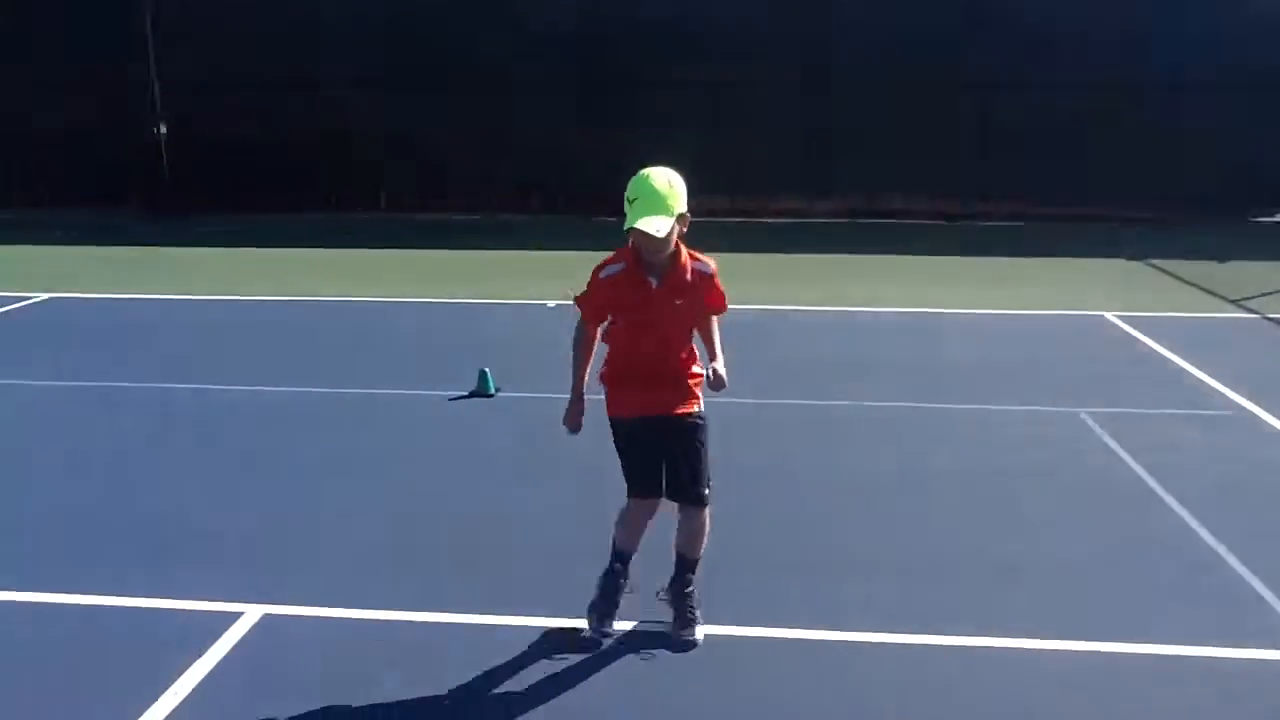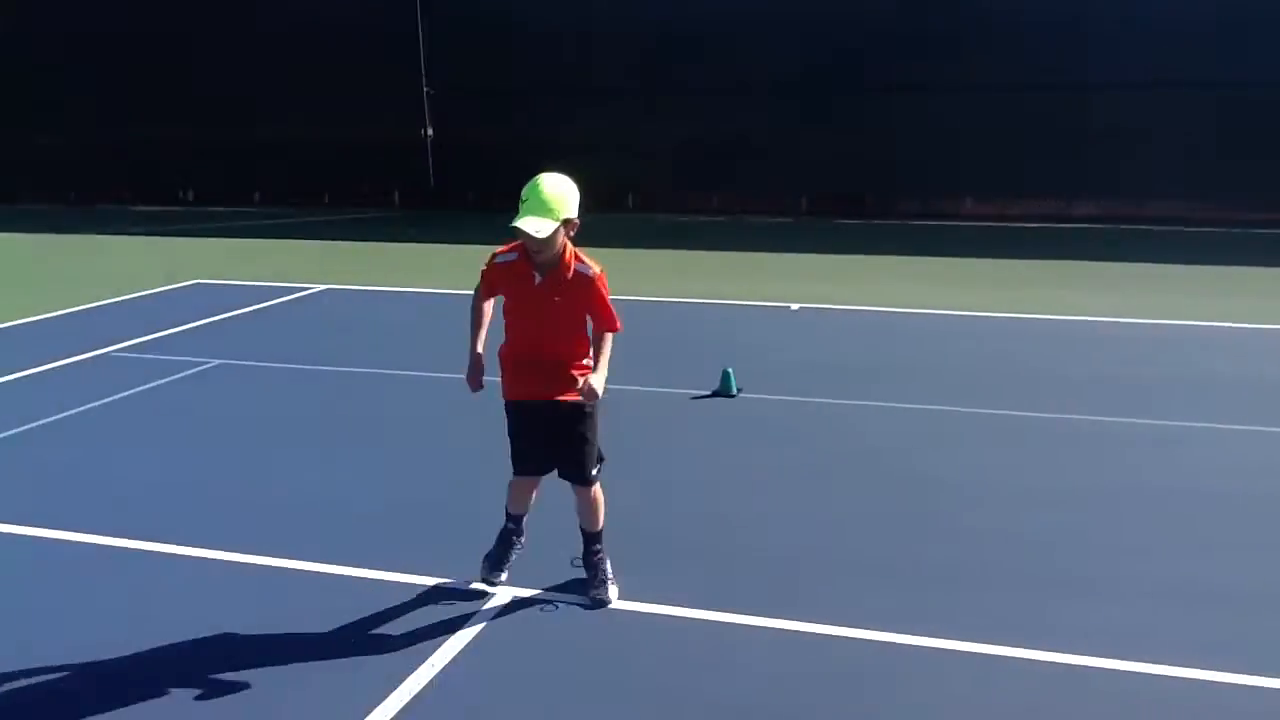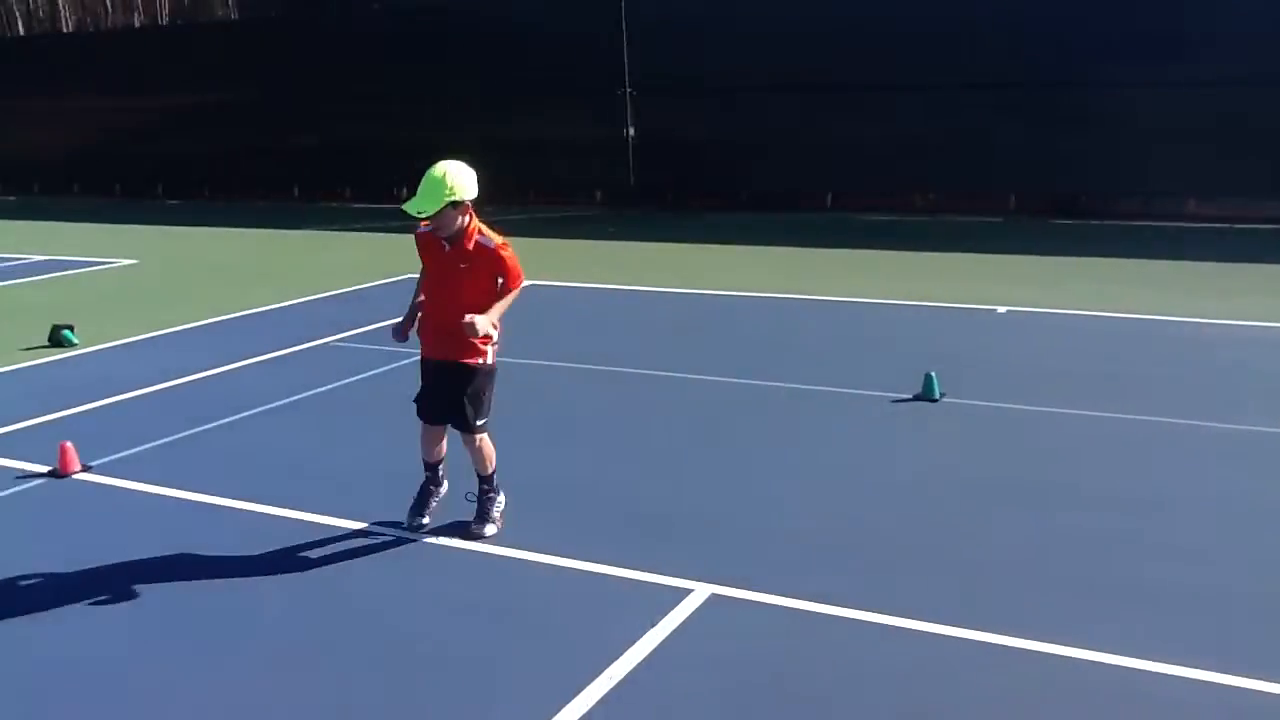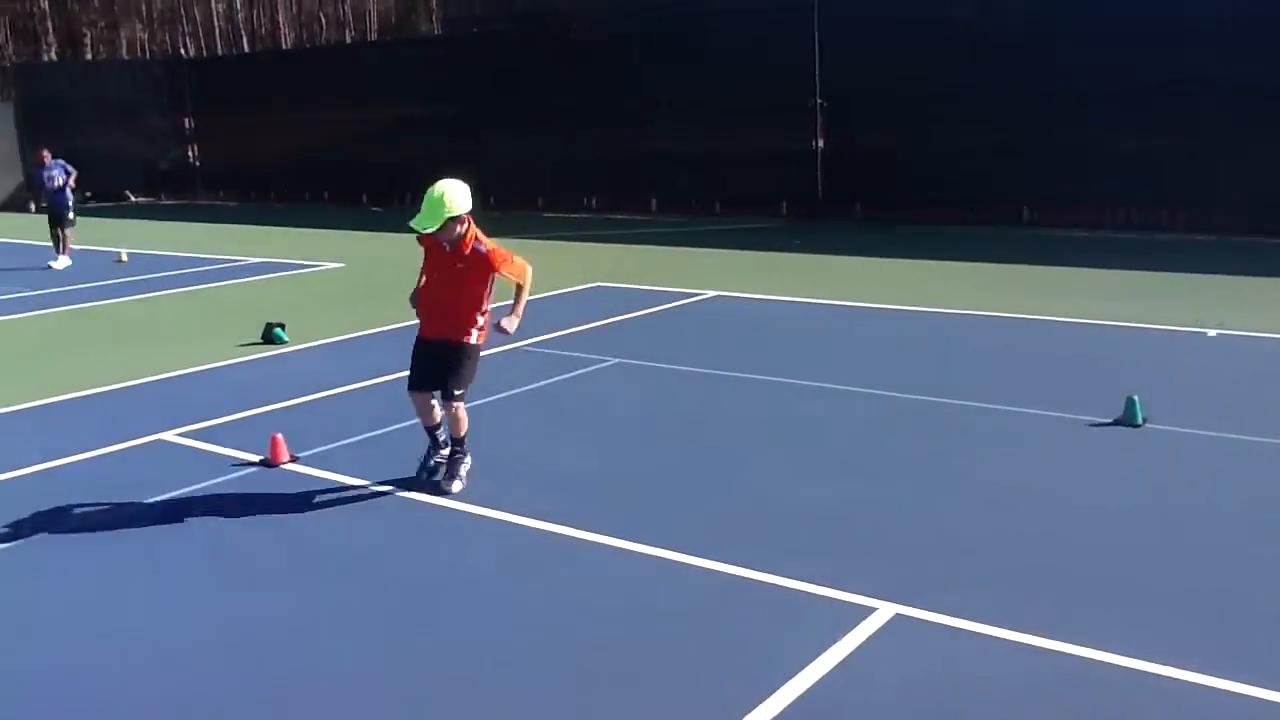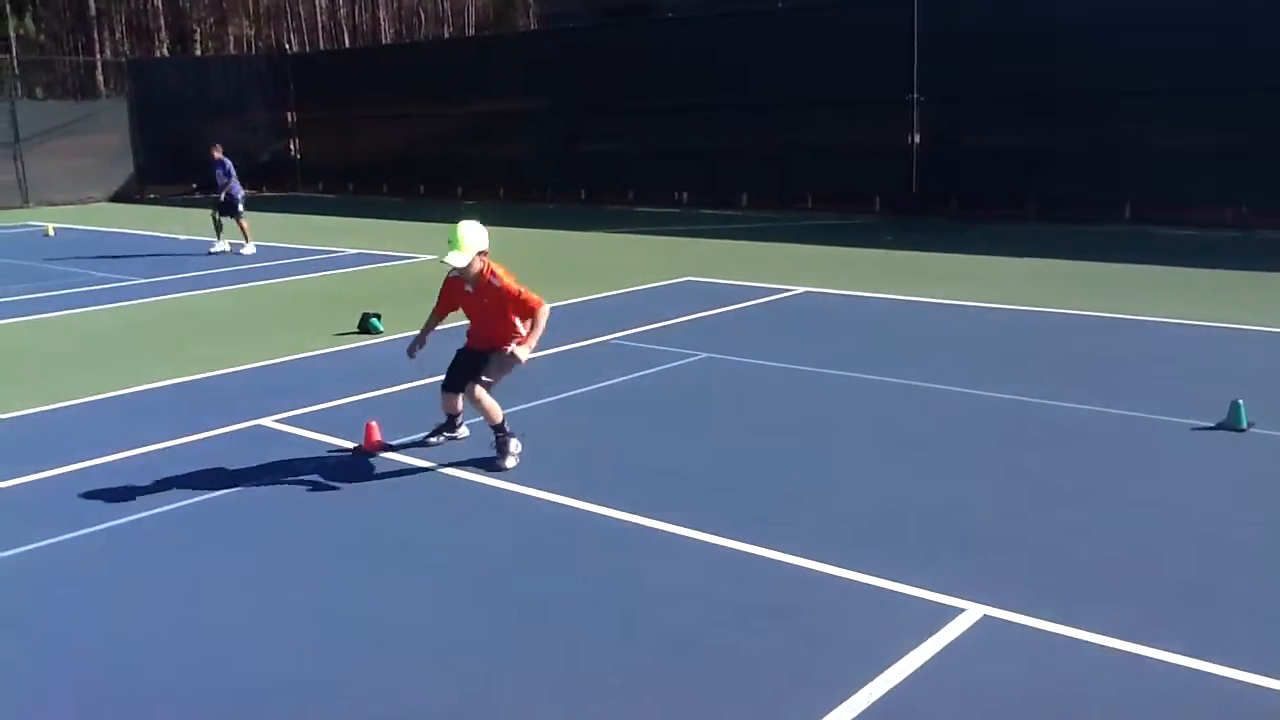
dt=0.4s
person 1, frame 1
left shoulder: (703, 273)
right shoulder: (610, 276)
right elbow: (588, 328)
left wrist: (716, 359)
right wrist: (576, 396)
left hip: (682, 398)
right hip: (629, 401)
left knee: (694, 501)
right knee: (644, 501)
left ankle: (682, 588)
right ankle: (614, 579)
person 1, frame 2
left shoulder: (587, 275)
right shoulder: (504, 263)
left elbow: (606, 329)
right elbow: (485, 295)
left wrist: (599, 375)
right wrist: (476, 353)
left hip: (573, 387)
right hip: (524, 385)
left knee: (585, 481)
right knee: (527, 474)
left ankle: (594, 555)
right ankle: (511, 536)
person 1, frame 3
left shoulder: (491, 247)
right shoulder: (425, 236)
left elbow: (514, 286)
left wrist: (487, 318)
right wrist: (411, 315)
left hip: (475, 350)
right hip: (436, 346)
left knee: (473, 433)
right knee: (432, 425)
left ankle: (489, 495)
right ankle: (433, 484)
person 1, frame 4
left shoulder: (485, 252)
right shoulder: (431, 237)
left elbow: (525, 272)
left wrist: (515, 316)
right wrist: (420, 285)
left hip: (467, 333)
right hip: (432, 328)
left knee: (453, 402)
right knee: (419, 394)
left ankle: (459, 455)
right ankle: (439, 446)
person 1, frame 5
left shoulder: (503, 285)
right shoulder: (454, 280)
left elbow: (542, 309)
right elbow: (441, 309)
left wrist: (528, 345)
right wrist: (422, 336)
left hip: (508, 345)
right hip: (479, 341)
left knee: (477, 391)
right knee: (449, 391)
left ankle: (506, 440)
right ankle: (454, 426)
